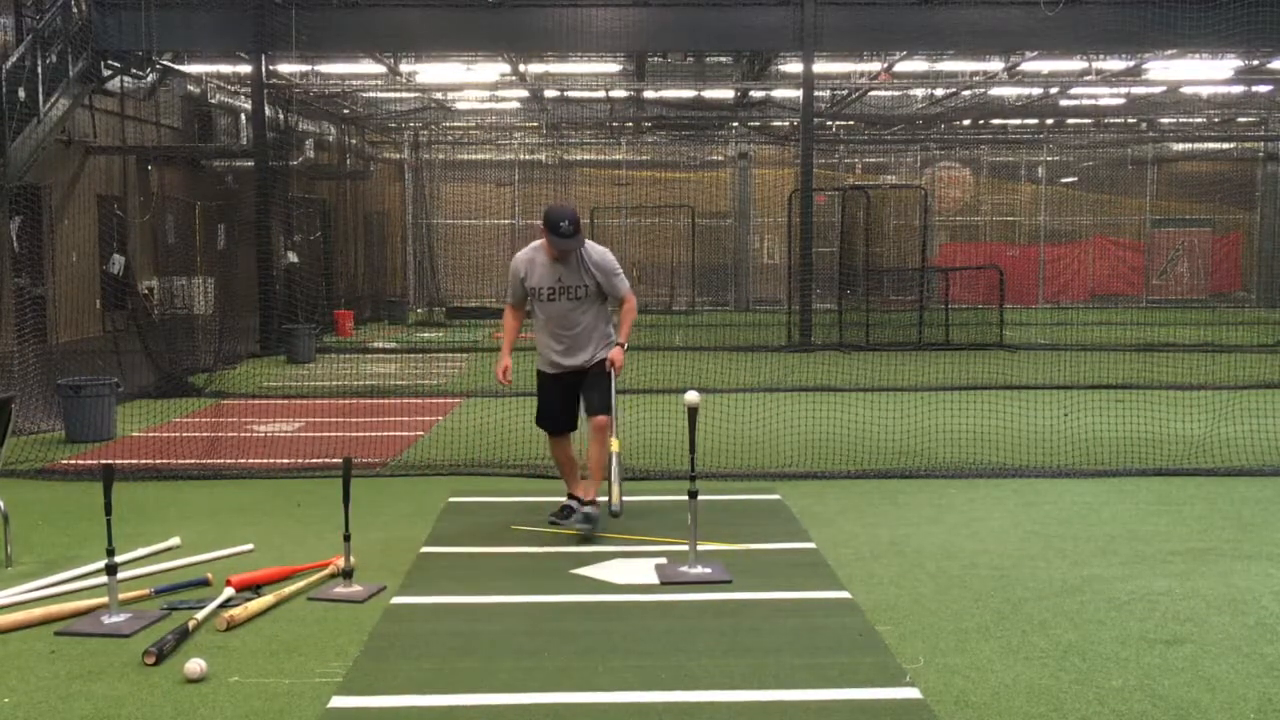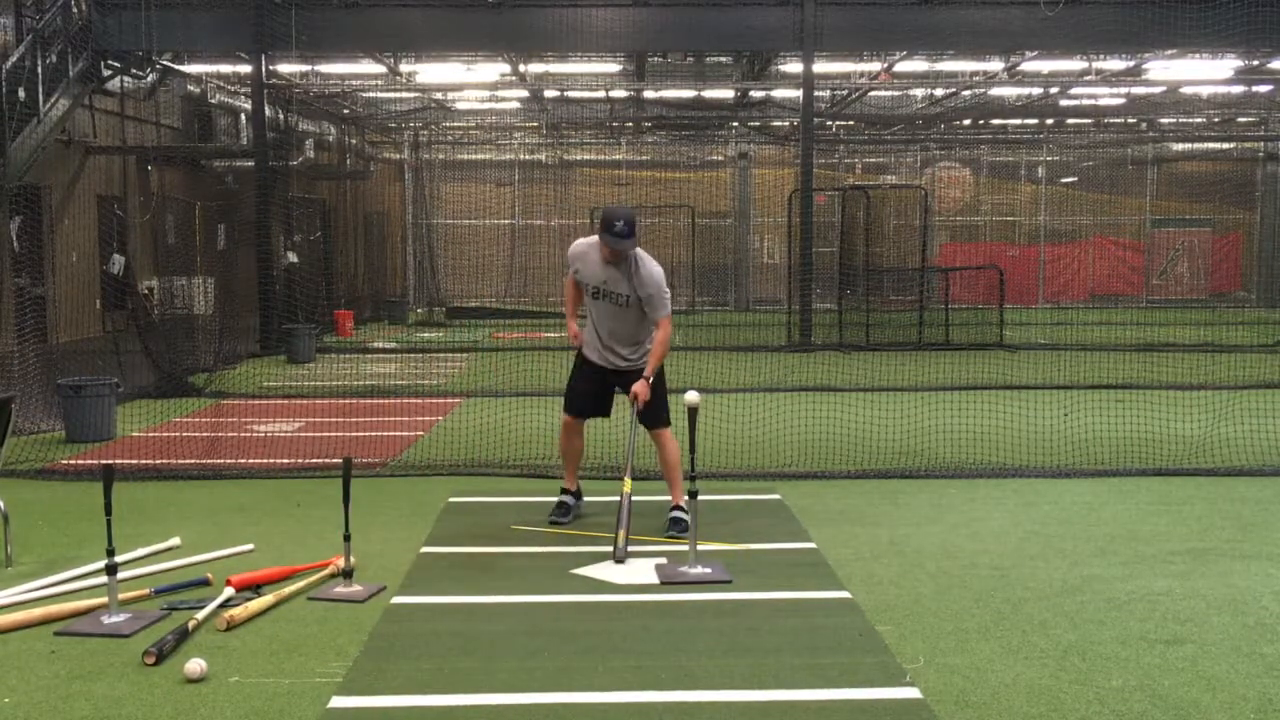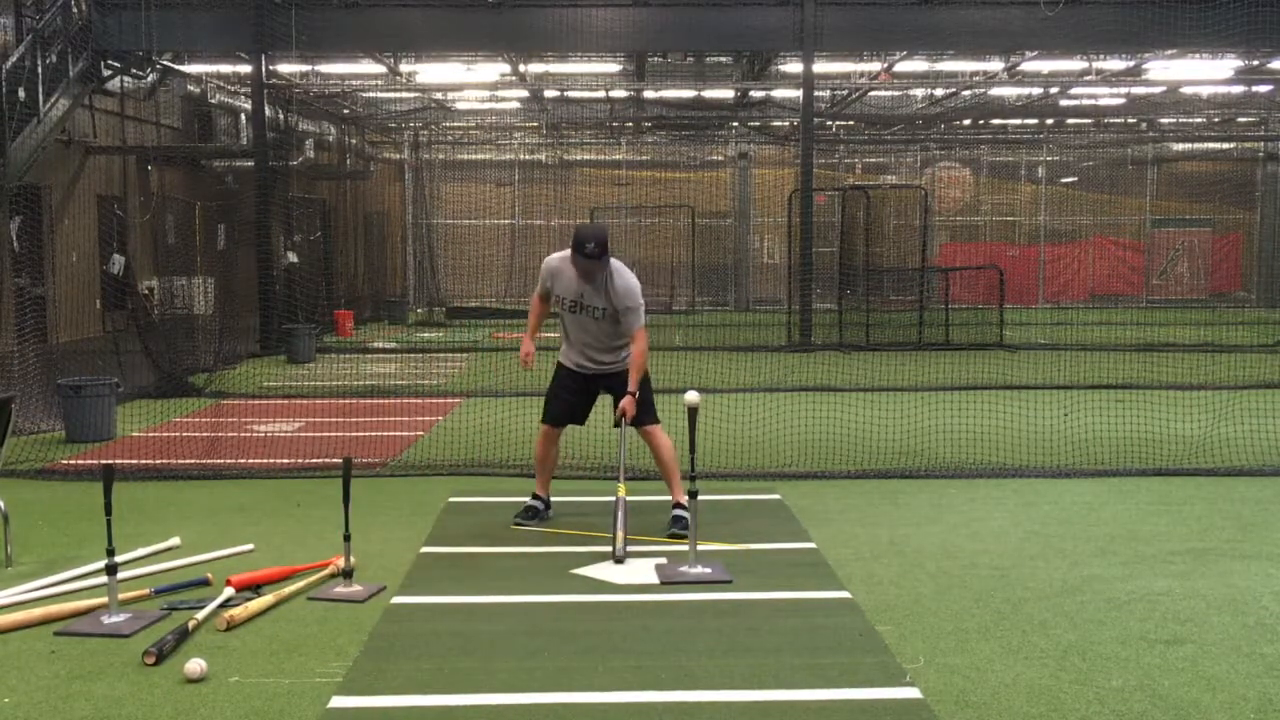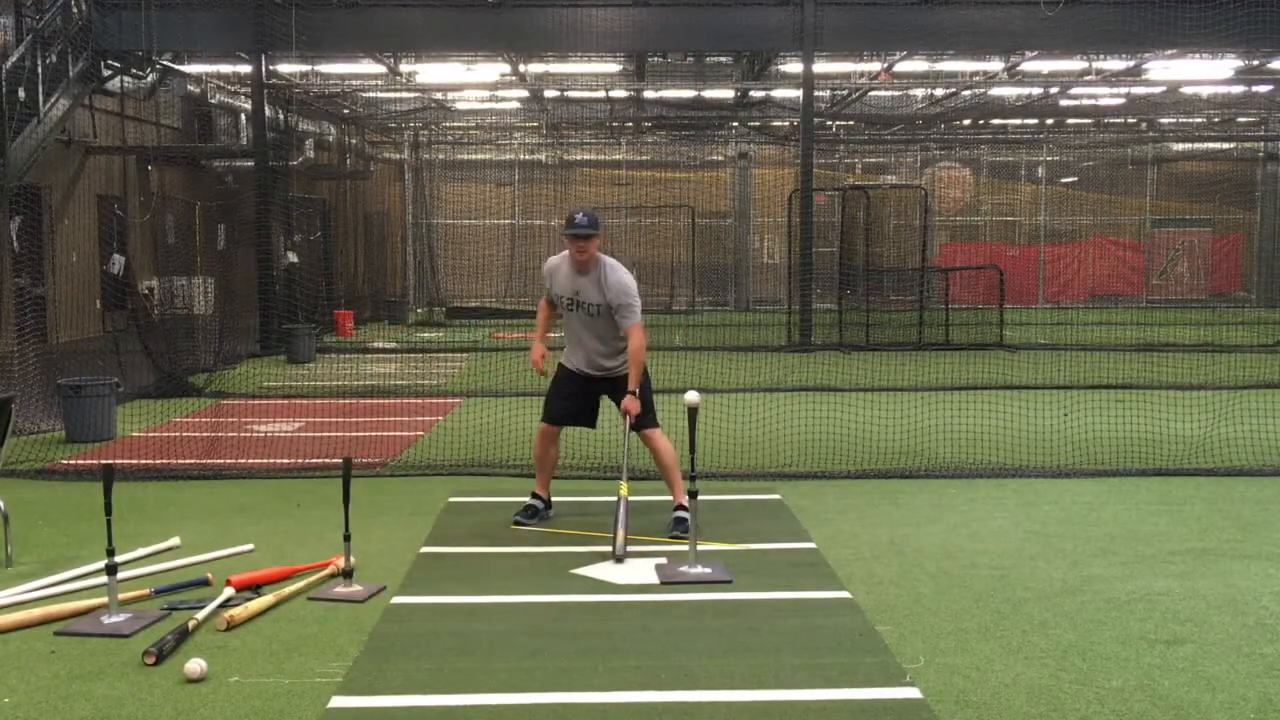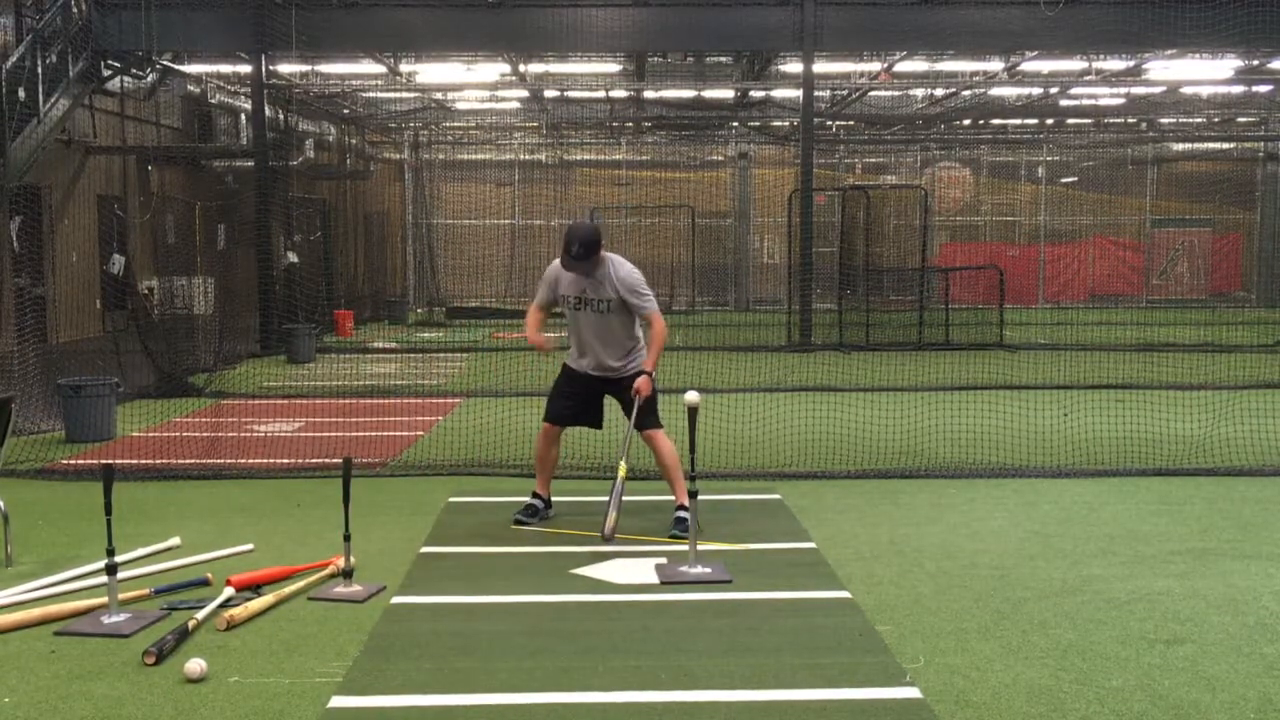
dt=0.5s
person 1, frame 1
left shoulder: (599, 258)
right shoulder: (523, 262)
left elbow: (628, 301)
right elbow: (514, 309)
left wrist: (620, 344)
right wrist: (505, 354)
left hip: (597, 357)
right hip: (552, 363)
left knee: (600, 423)
right knee: (557, 434)
left ankle: (589, 501)
right ankle: (575, 496)
person 1, frame 2
left shoulder: (649, 272)
right shoulder: (579, 251)
left elbow: (664, 329)
left wrist: (647, 378)
right wrist: (571, 319)
left hip: (640, 361)
right hip: (593, 355)
left knee: (660, 430)
right knee: (570, 421)
left ankle: (678, 506)
right ankle: (570, 492)
person 1, frame 3
left shoulder: (625, 283)
right shoulder: (553, 266)
left elbow: (639, 341)
right elbow: (542, 297)
left wrist: (631, 392)
right wrist: (529, 337)
left hip: (621, 364)
right hip: (574, 363)
left knee: (651, 429)
right knee: (548, 429)
left ankle: (680, 505)
right ankle: (540, 499)
person 1, frame 4
left shoulder: (618, 280)
right shoulder: (553, 268)
left elbow: (636, 337)
left wrist: (632, 392)
right wrist: (538, 340)
left hip: (621, 369)
right hip: (575, 366)
left knee: (650, 432)
right knee: (547, 429)
left ankle: (681, 506)
right ankle: (541, 499)
person 1, frame 5
left shoulder: (625, 275)
right shoulder: (555, 272)
left elbow: (657, 324)
right elbow: (539, 307)
left wrist: (648, 372)
right wrist: (531, 329)
left hip: (629, 369)
right hip: (580, 366)
left knee: (653, 433)
right knee: (549, 428)
left ankle: (683, 507)
right ankle: (541, 499)
